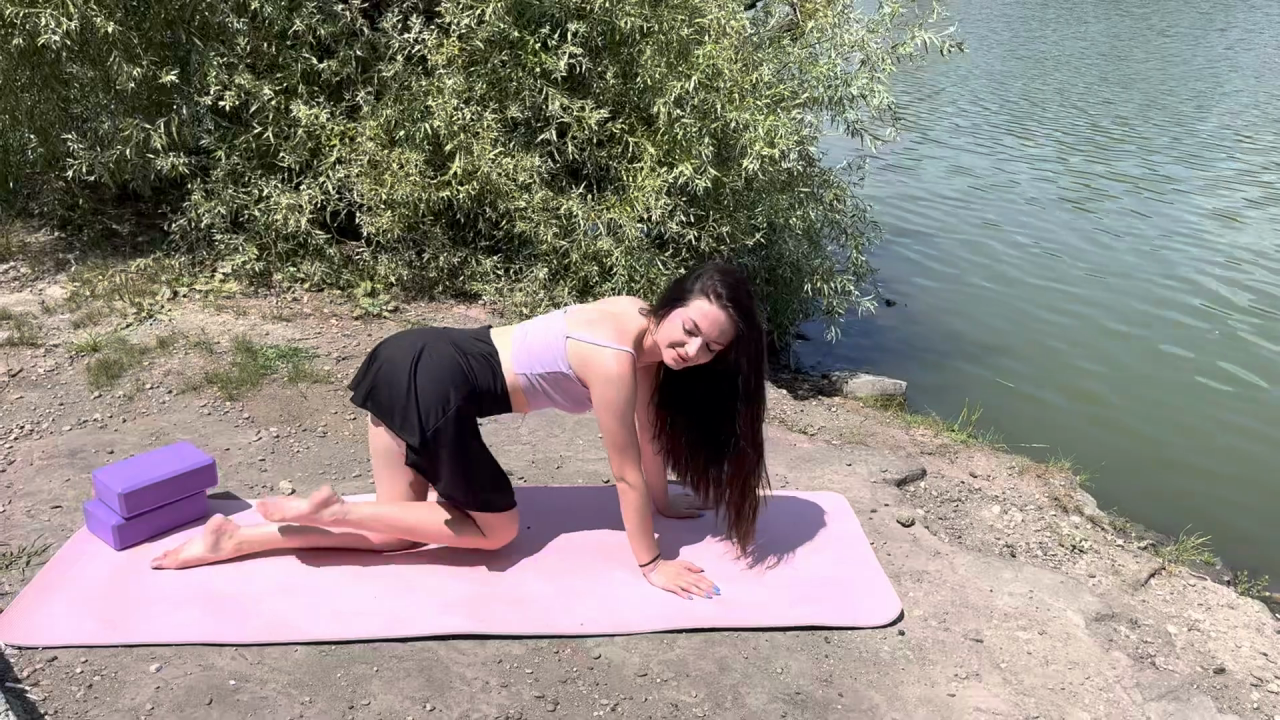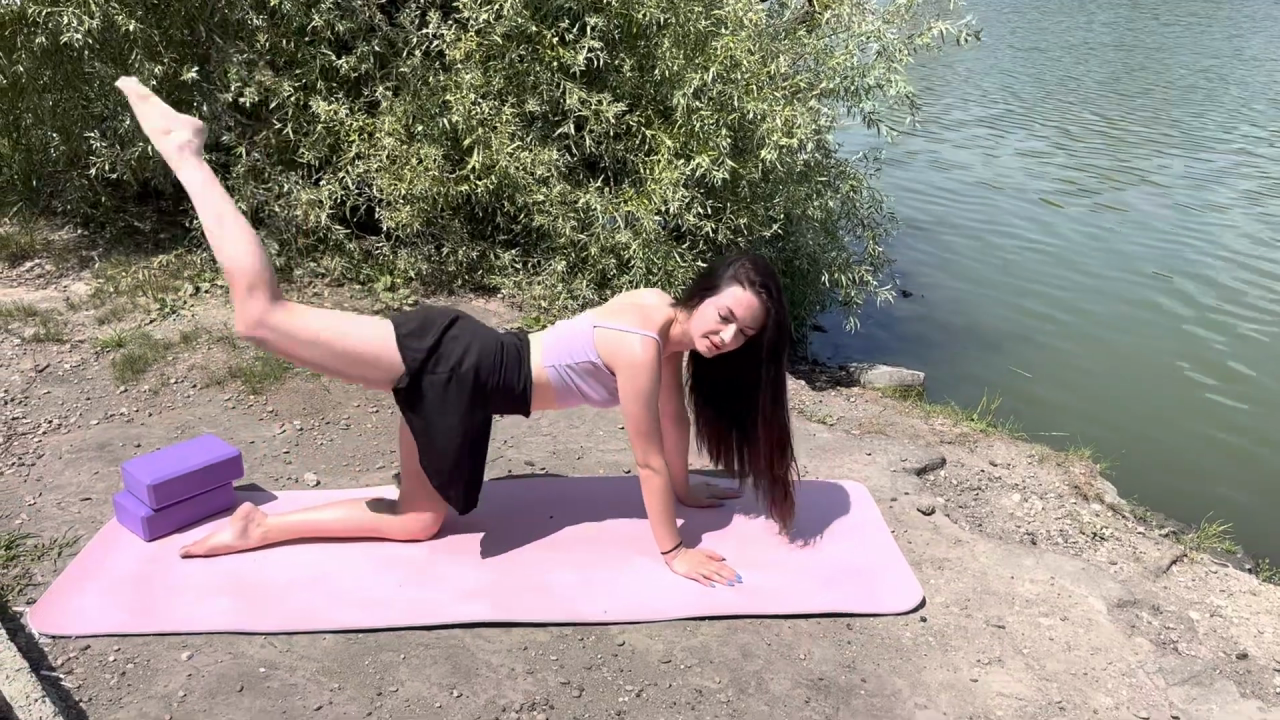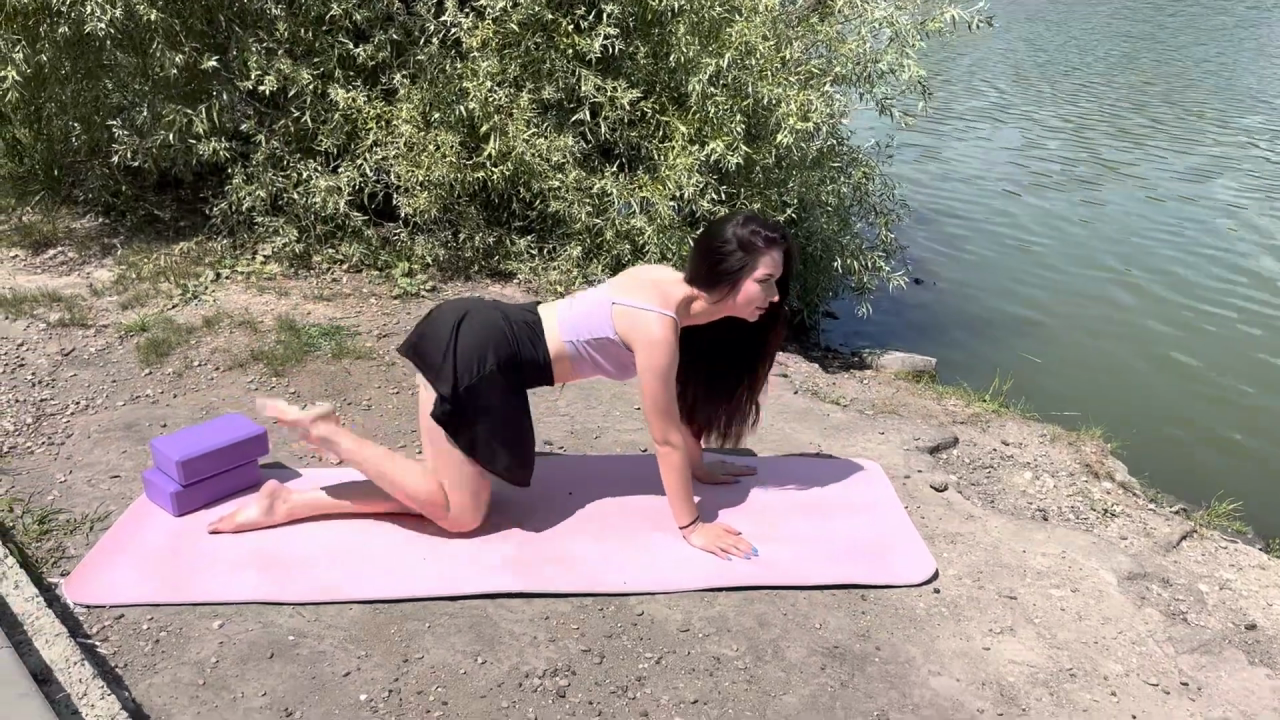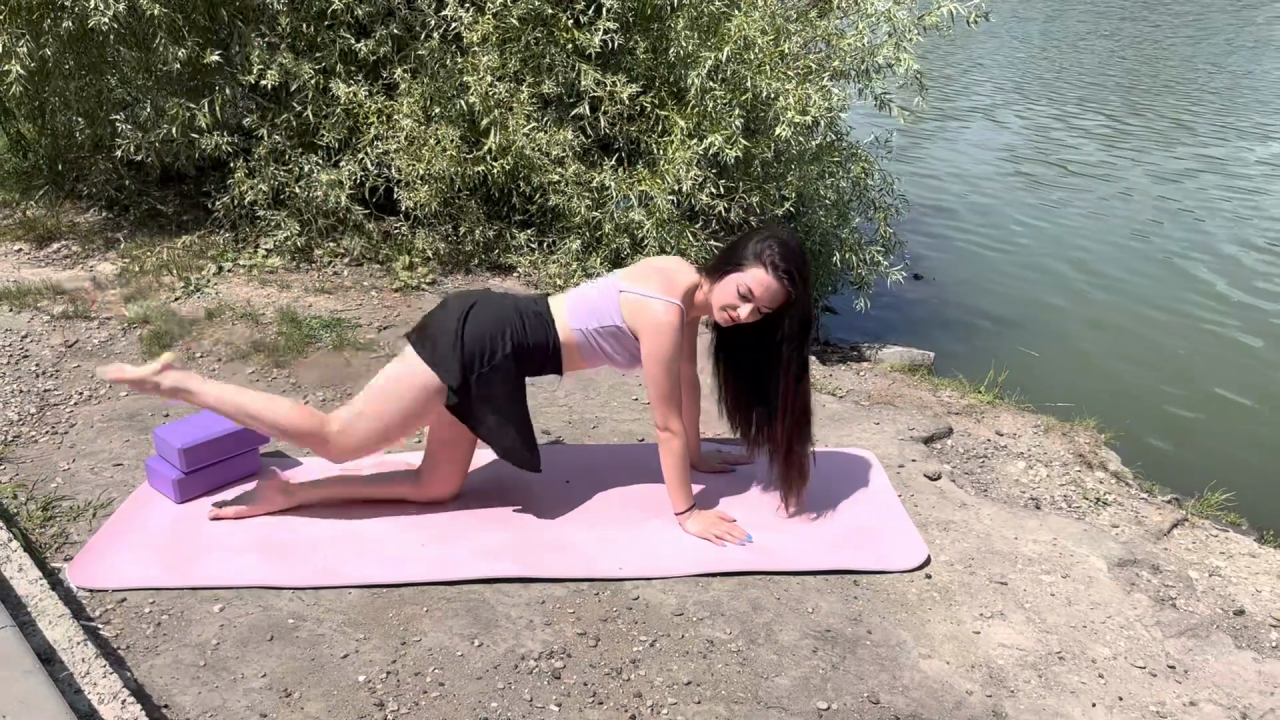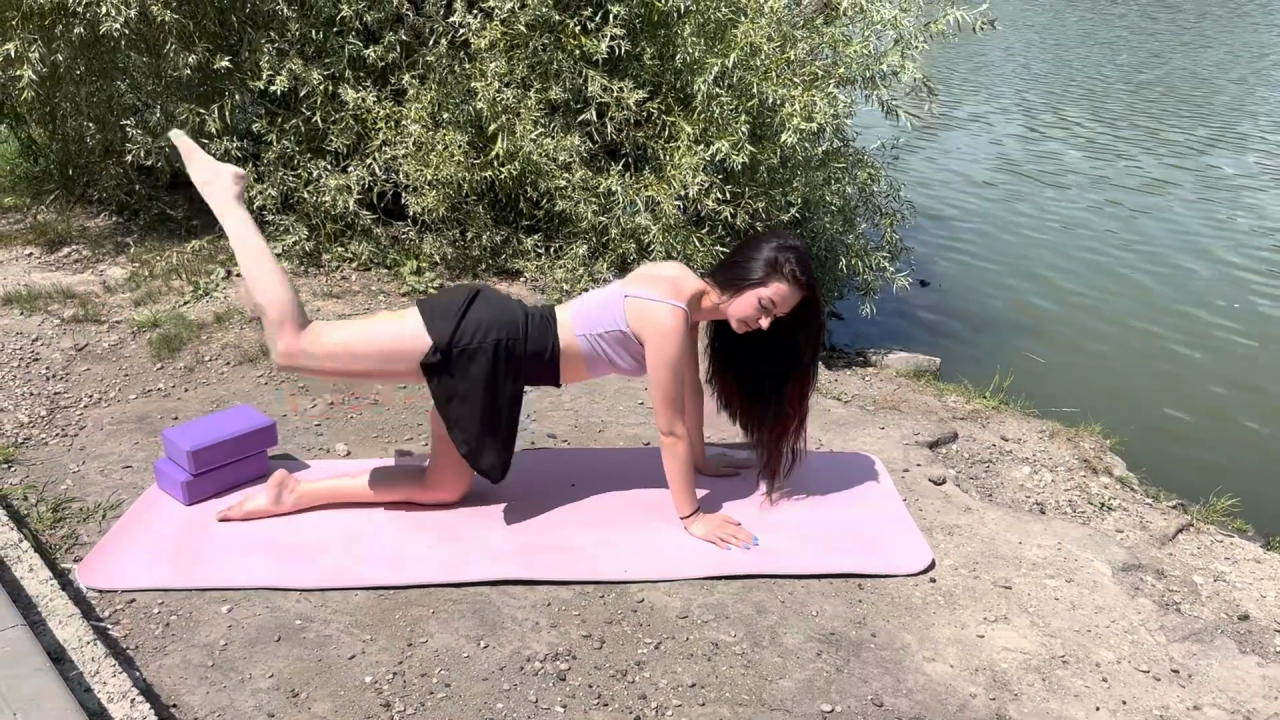
dt=1s
person 1, frame 1
left shoulder: (639, 319)
right shoulder: (615, 360)
left elbow: (649, 429)
right elbow: (626, 472)
left wrist: (661, 500)
right wrist: (650, 562)
left hip: (418, 361)
right hip: (433, 387)
left knee: (399, 527)
right knee: (496, 530)
left ankle: (234, 538)
right ankle: (332, 509)
person 1, frame 2
left shoulder: (660, 313)
right shoulder: (642, 346)
left elbow: (674, 424)
right elbow: (648, 463)
left wrist: (685, 491)
right wrist: (672, 551)
left hip: (465, 377)
right hip: (450, 364)
left knee: (418, 523)
right knee: (260, 314)
left ankle: (258, 526)
right ankle: (184, 150)
person 1, frame 3
left shoulder: (675, 286)
right shoulder: (658, 324)
left elbow: (684, 398)
right elbow: (665, 436)
left wrist: (699, 466)
right wrist: (689, 524)
left hip: (471, 332)
right hip: (478, 352)
left knee: (447, 497)
right knee: (459, 514)
left ankle: (284, 502)
right ankle: (325, 431)
person 1, frame 4
left shoulder: (687, 282)
right shoulder: (666, 310)
left elbow: (684, 384)
right elbow: (668, 421)
left wrist: (695, 457)
right wrist: (684, 509)
left hip: (495, 334)
right hip: (482, 341)
left knee: (437, 483)
right knee: (333, 438)
left ankle: (281, 491)
right ankle: (178, 380)
person 1, frame 5
left shoulder: (685, 288)
right shoulder: (671, 317)
left elbow: (685, 392)
right elbow: (671, 430)
left wrist: (699, 461)
right wrist: (689, 515)
left hip: (493, 338)
right hip: (478, 339)
left knee: (443, 486)
right knee: (294, 344)
left ankle: (293, 492)
right ankle: (224, 191)
